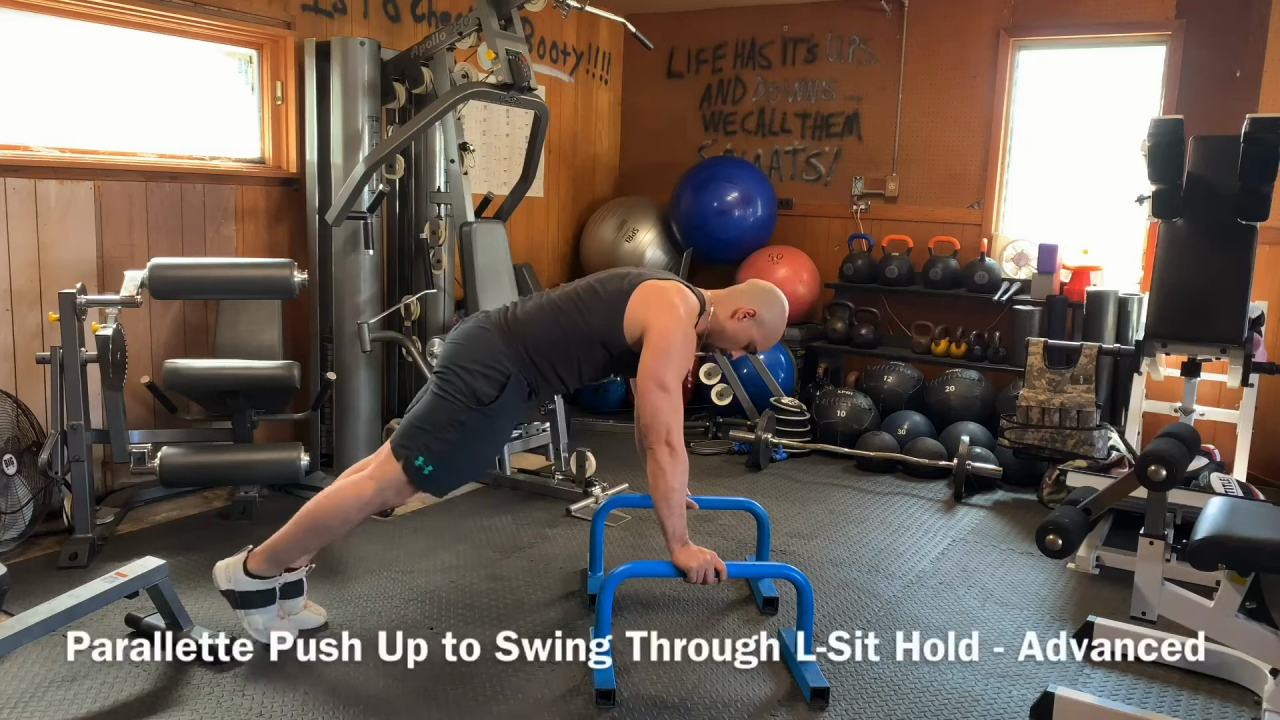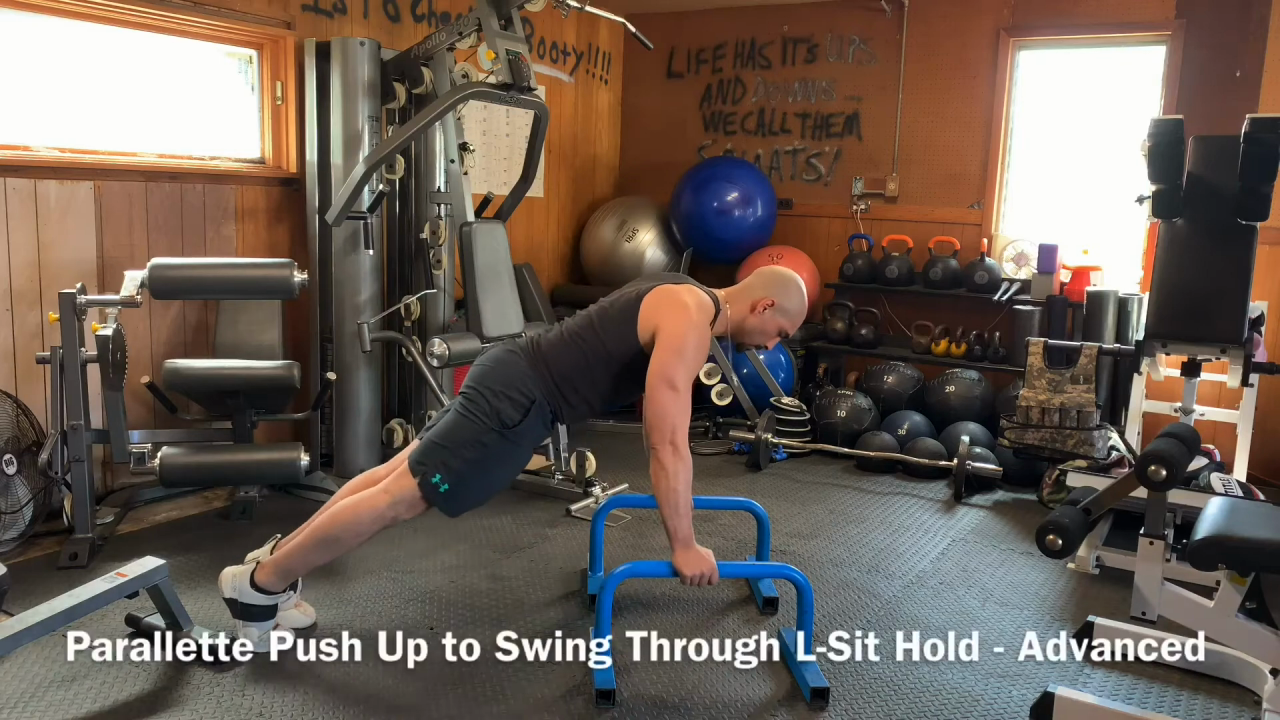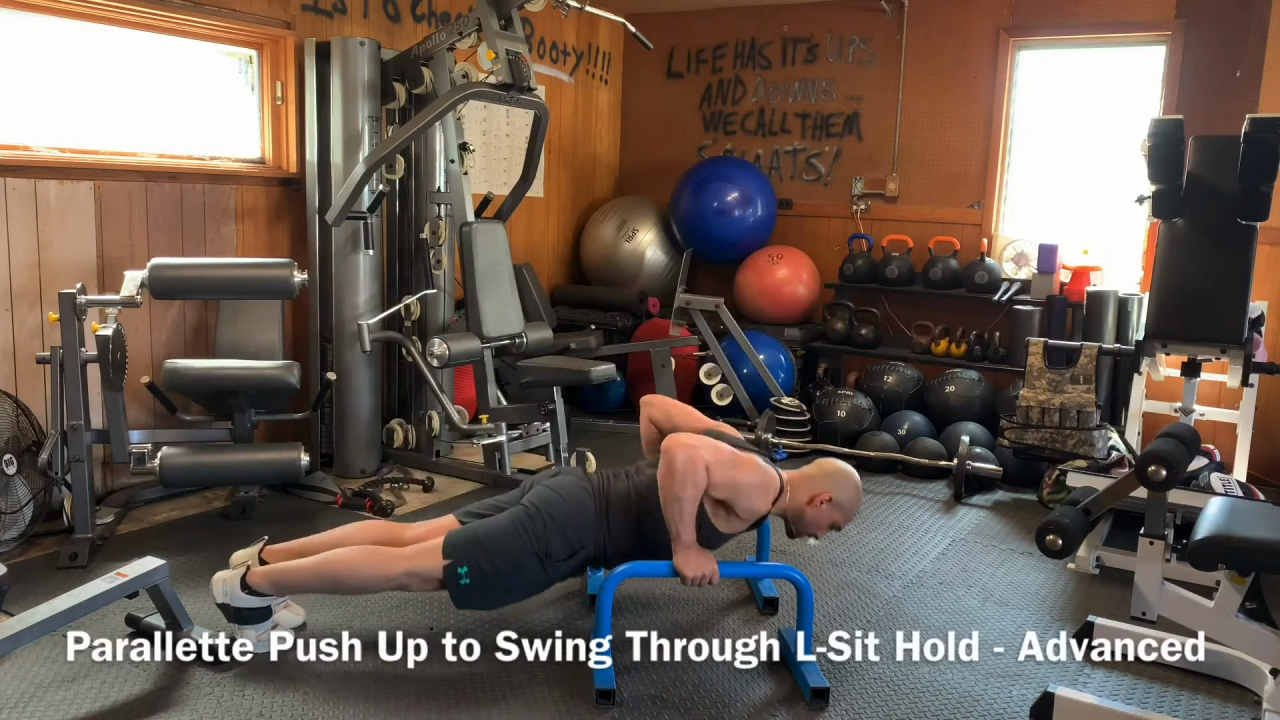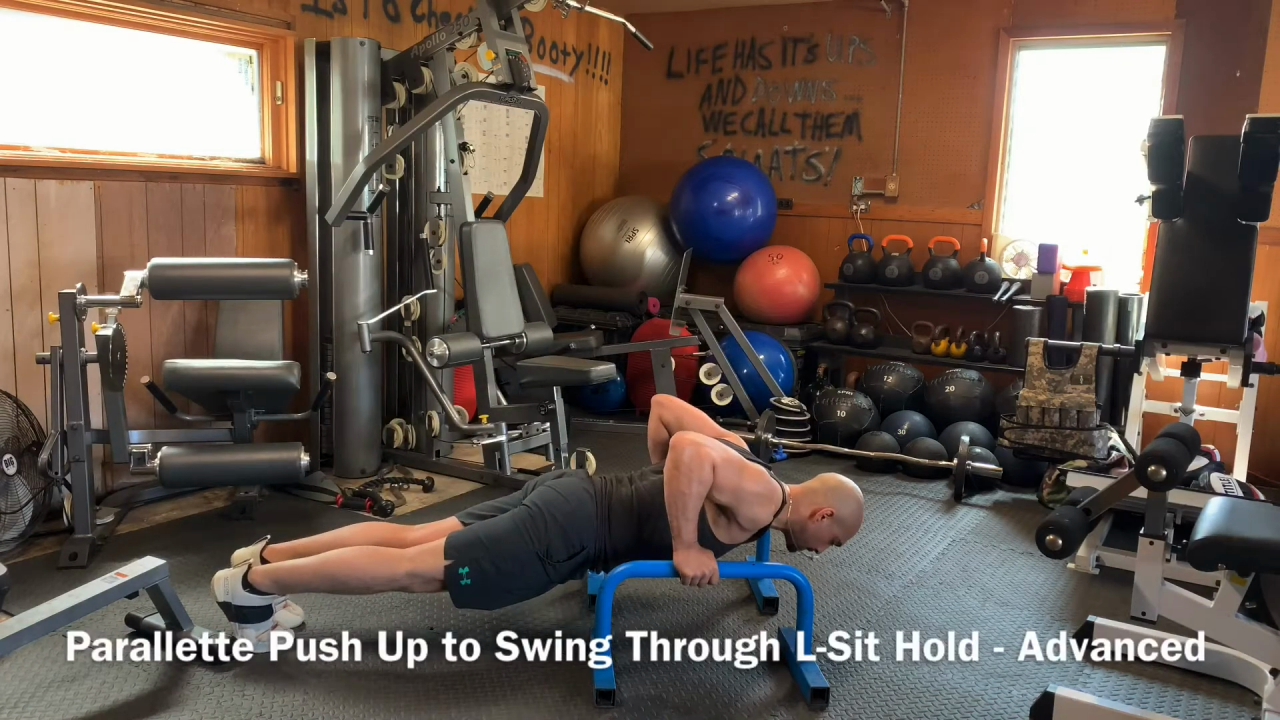
dt=0.7s
person 1, frame 1
left shoulder: (668, 297)
right shoulder: (675, 322)
left elbow: (651, 416)
right elbow: (664, 441)
left wrist: (666, 490)
right wrist: (681, 545)
left hip: (484, 345)
right hip: (493, 373)
left knee: (388, 461)
right knee: (386, 482)
left ankle: (285, 572)
right ankle: (252, 572)
person 1, frame 2
left shoulder: (685, 300)
right shoulder: (689, 321)
left elbow: (658, 414)
right elbow: (669, 442)
left wrist: (672, 488)
right wrist: (684, 546)
left hip: (514, 375)
right hip: (517, 399)
left knee: (397, 473)
right knee: (399, 497)
left ankle: (276, 559)
right ankle: (259, 585)
person 1, frame 3
left shoulder: (735, 446)
right shoulder: (758, 489)
left elbow: (652, 405)
right elbow: (682, 453)
right wrist: (685, 546)
left hip: (568, 492)
right hip: (567, 531)
left knee: (415, 534)
right knee: (412, 569)
left ankle: (266, 556)
right ankle: (250, 584)
person 1, frame 4
left shoulder: (740, 455)
right shoulder: (761, 500)
left elbow: (663, 406)
right elbow: (688, 451)
right wrist: (685, 544)
left hip: (571, 495)
right hip: (569, 532)
left knee: (414, 537)
right knee: (414, 570)
left ankle: (268, 555)
right ankle: (252, 583)
